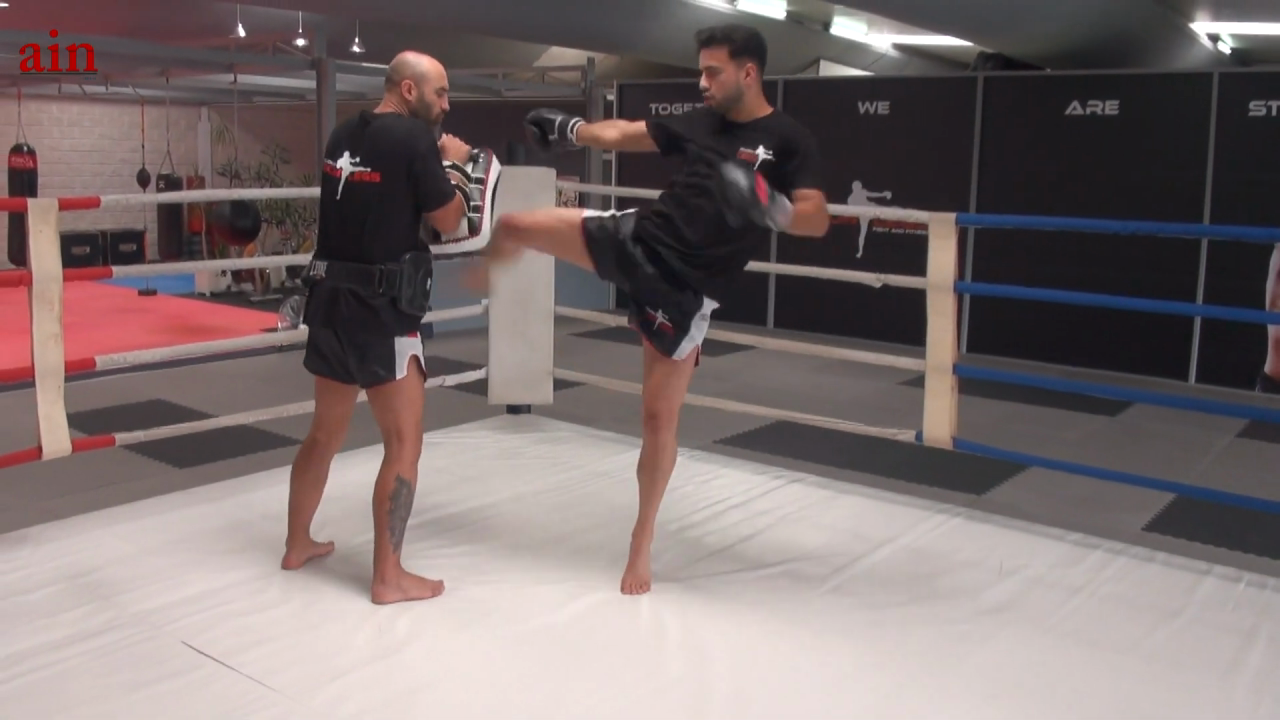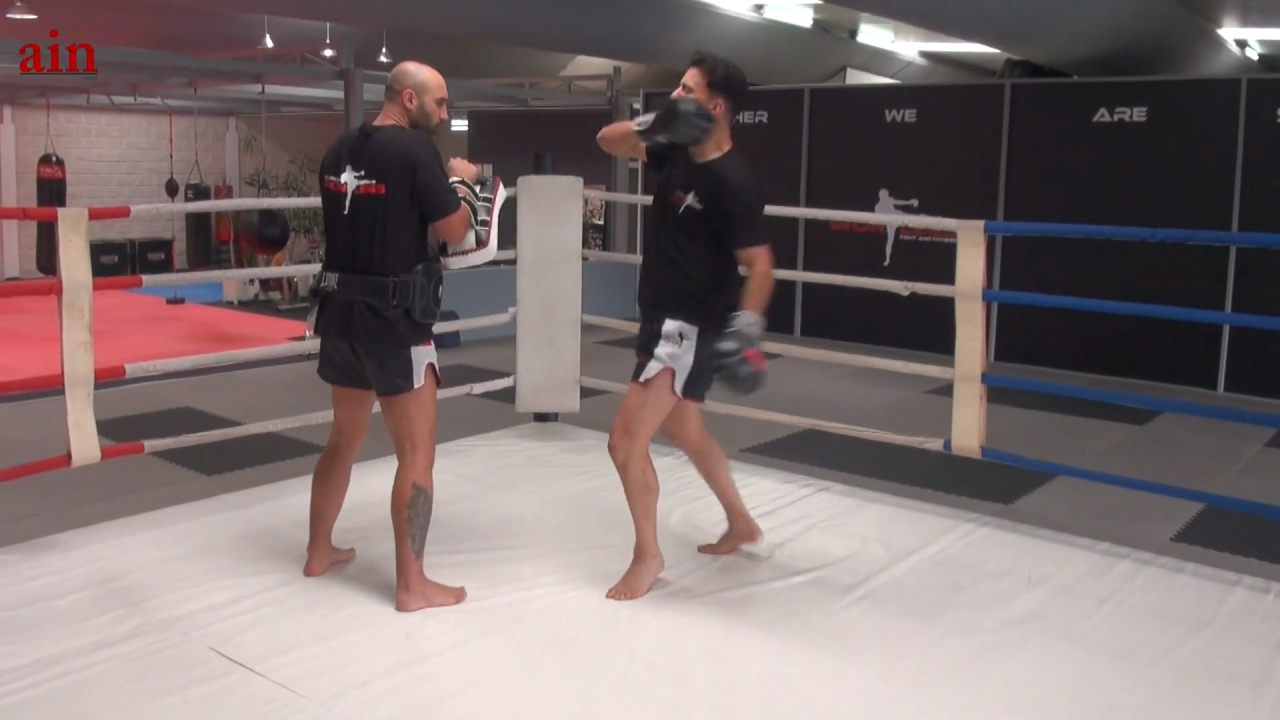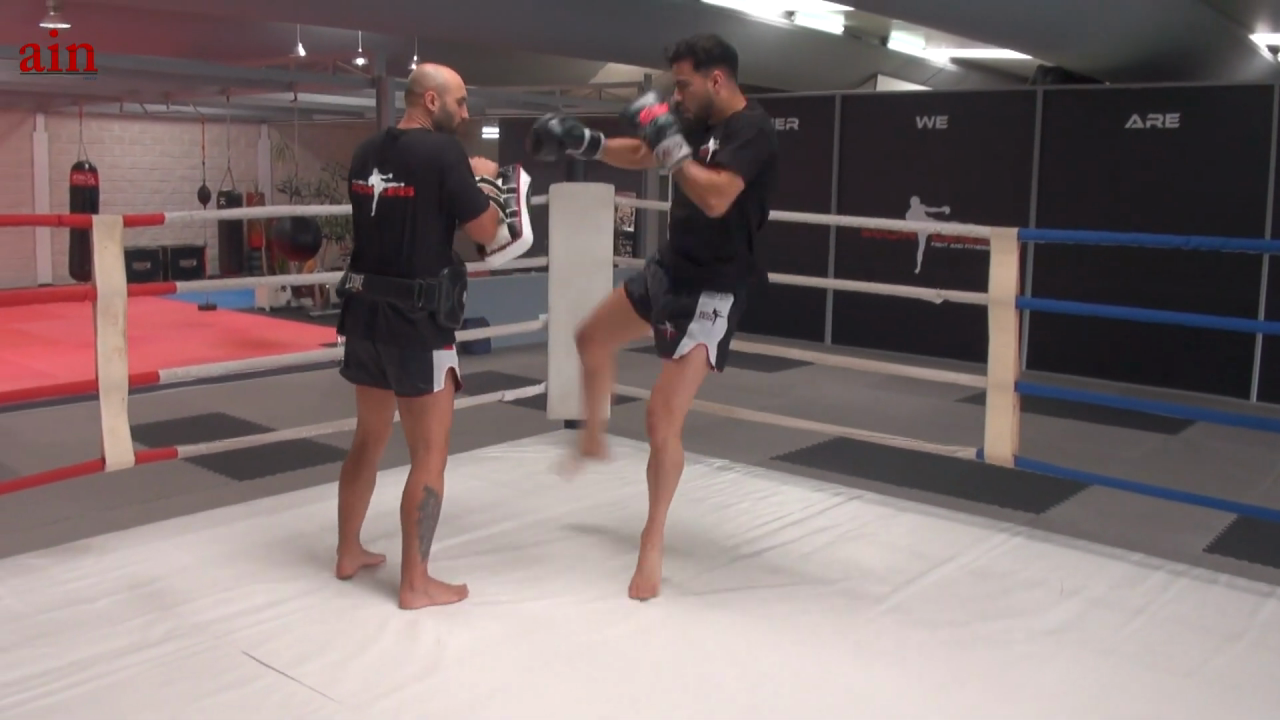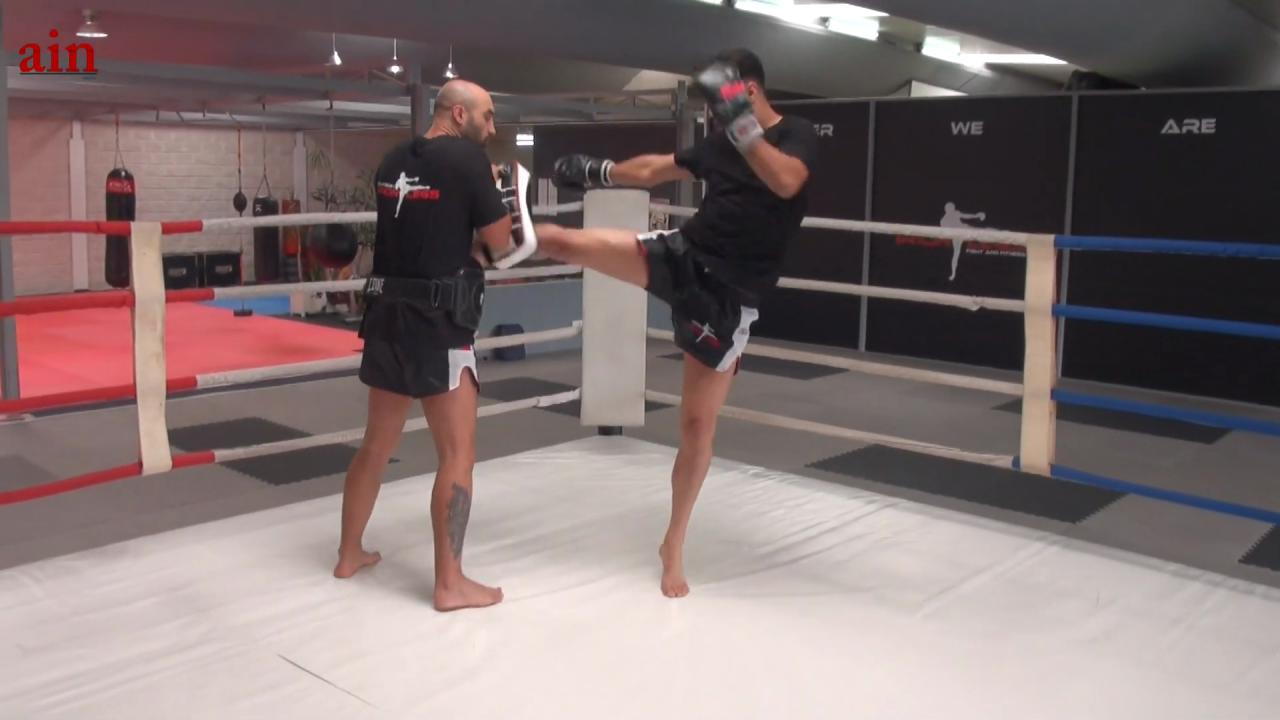
dt=0.4s
person 1, frame 1
left shoulder: (790, 140)
right shoulder: (699, 123)
left elbow: (816, 219)
right elbow: (627, 135)
left wrist: (765, 205)
right wrist: (565, 129)
left hip: (690, 288)
right hip: (644, 239)
left knee: (660, 419)
right knee: (518, 226)
left ankle: (642, 542)
right ankle: (479, 271)
person 1, frame 2
left shoulder: (729, 180)
right shoulder: (680, 144)
left elbow: (759, 267)
right elbow: (611, 140)
left wrist: (743, 336)
right wrist: (658, 121)
left hip: (687, 327)
right hip: (662, 308)
left knee: (625, 441)
right knee: (684, 433)
left ankle: (648, 557)
right ankle: (741, 523)
person 1, frame 3
left shoulder: (751, 132)
right shoulder: (699, 125)
left elbow: (716, 200)
right elbow: (634, 156)
left wrist: (667, 135)
right wrist: (578, 139)
left hip: (710, 294)
right hip: (675, 274)
left knee: (662, 421)
right knee: (591, 337)
left ankle: (651, 549)
right ankle: (594, 430)
person 1, frame 4
left shoulder: (799, 134)
right shoulder: (723, 143)
left elbow: (784, 181)
right elbow: (661, 167)
left wrist: (739, 121)
right wrist: (595, 171)
left hip: (732, 295)
right hip: (687, 256)
left knee: (699, 426)
right knee: (575, 244)
left ankle: (674, 543)
person 2, frame 1
left shoulder: (345, 136)
right shoulder: (413, 138)
right elbow: (448, 219)
right wrist: (450, 162)
left hip: (329, 301)
right hip: (382, 310)
left knee: (325, 431)
right knee: (404, 444)
left ankle: (298, 543)
right ankle: (389, 576)
person 2, frame 2
left shoulder: (339, 151)
right shoulder: (414, 149)
right elbow: (455, 231)
right wrist: (459, 181)
left hip: (342, 312)
right hip: (395, 319)
left knee: (345, 438)
right knee: (417, 452)
left ankle: (319, 550)
right ankle: (412, 584)
person 2, frame 3
left shoulder: (366, 154)
right shoulder: (441, 151)
right elbow: (486, 232)
right wrist: (481, 177)
left hip: (365, 312)
right hip: (417, 321)
left knee: (370, 438)
right knee: (430, 454)
left ankle: (349, 551)
right ankle: (416, 583)
person 2, frame 4
left shoulder: (394, 161)
right shoulder: (466, 158)
right elbow: (499, 240)
right wrist: (496, 188)
left hip: (385, 315)
right hip: (436, 322)
left knee: (378, 443)
right knee: (457, 453)
left ankle: (349, 553)
right ankle: (450, 583)
